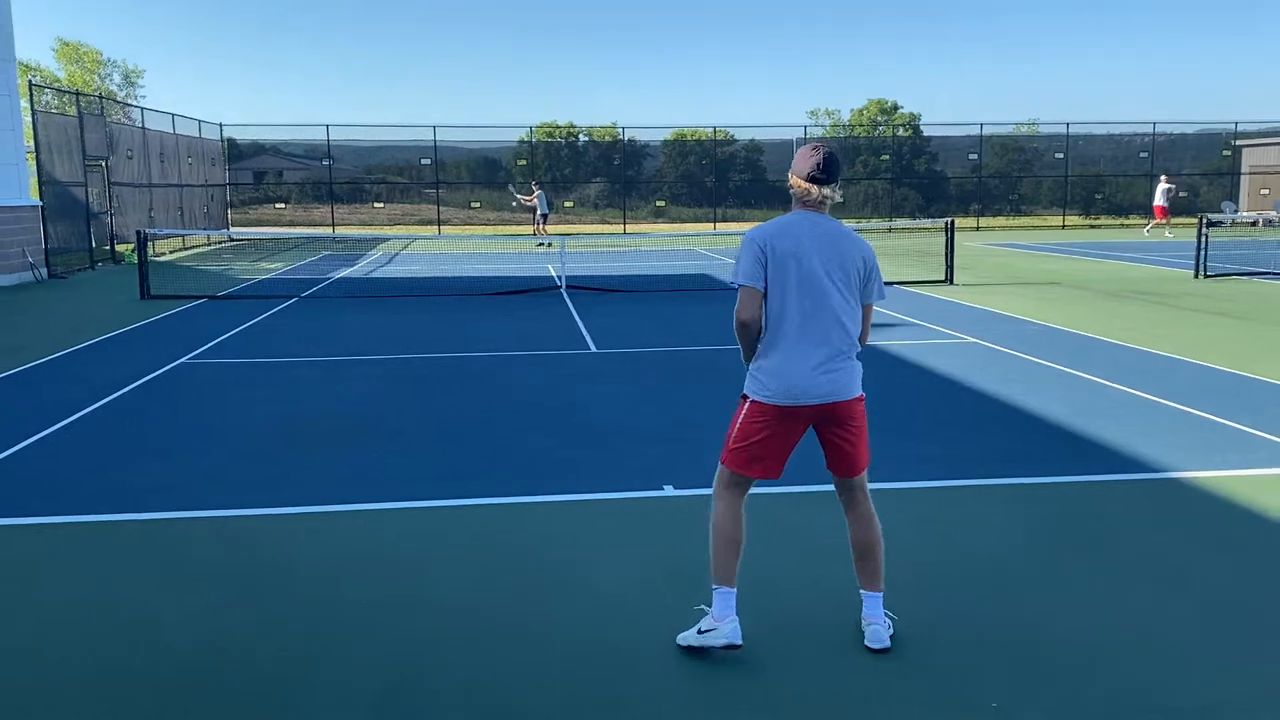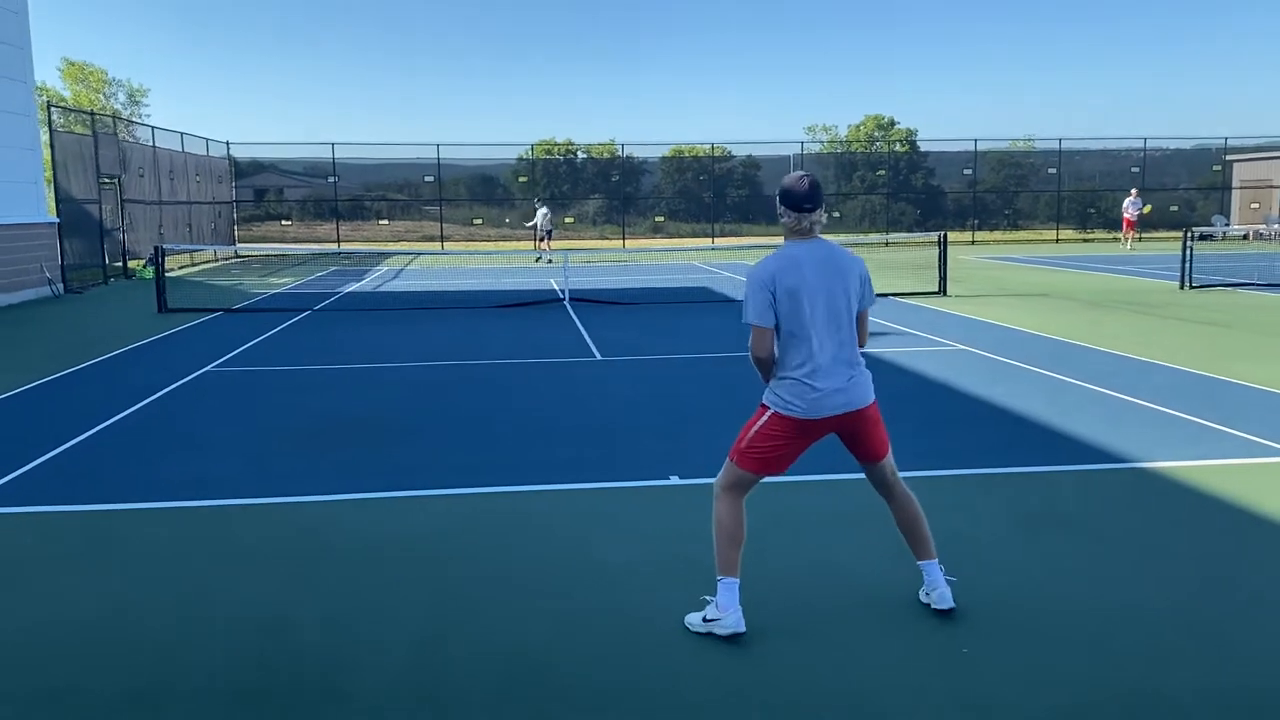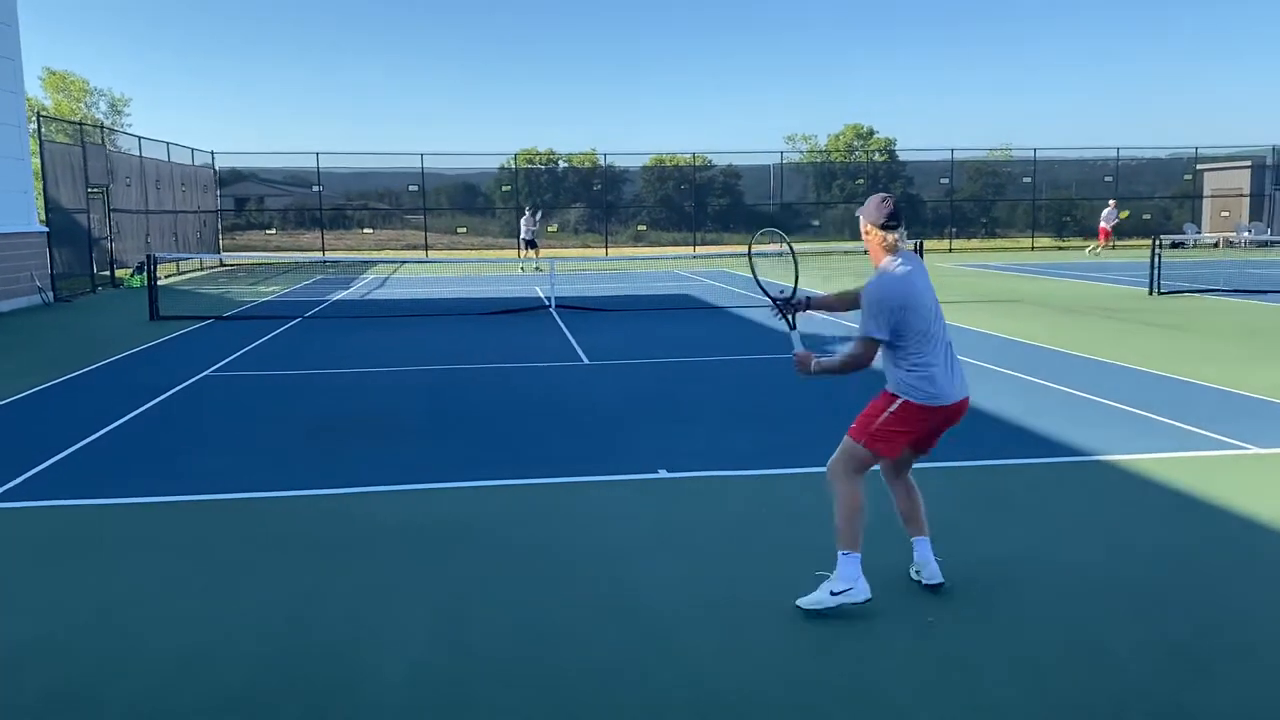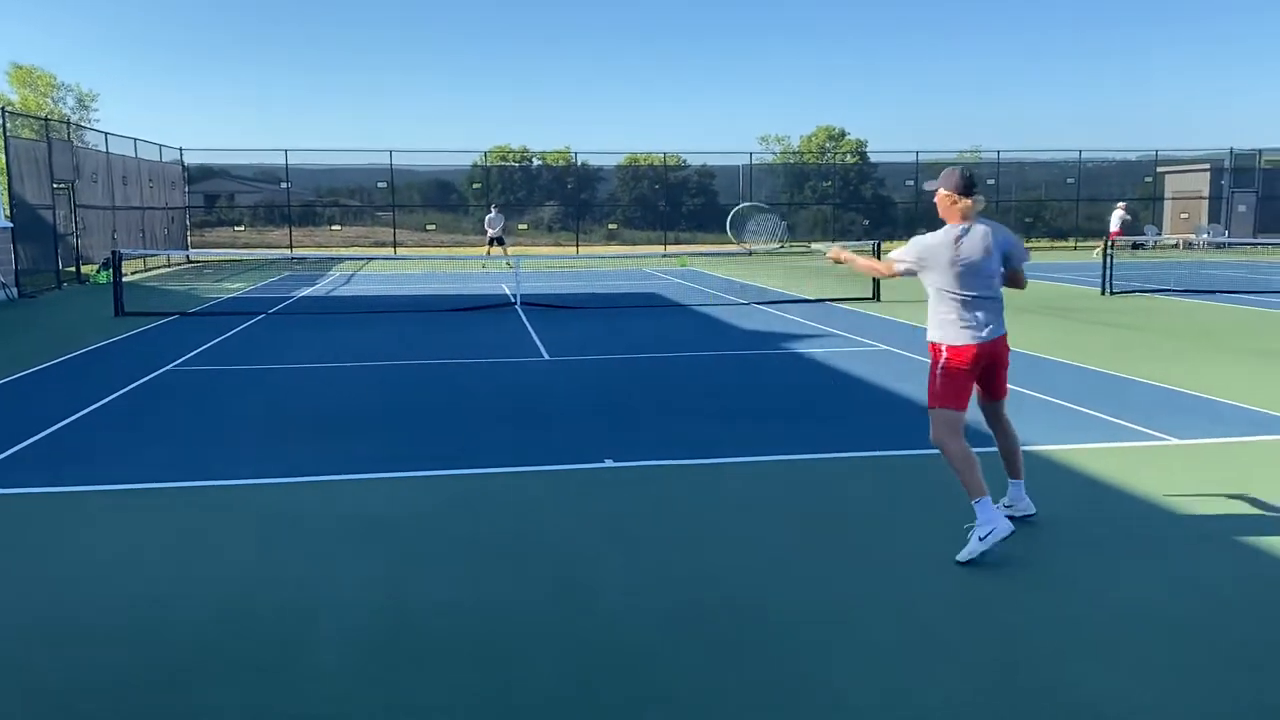
dt=0.7s
person 1, frame 1
left shoulder: (763, 238)
right shoulder: (859, 248)
left elbow: (747, 316)
right elbow: (863, 334)
left wrist: (752, 355)
left hip: (775, 389)
right hip: (842, 388)
left knee: (728, 491)
right knee: (857, 497)
left ankle: (723, 618)
right ankle: (877, 620)
person 1, frame 2
left shoulder: (766, 272)
right shoulder: (853, 263)
left elbow: (761, 351)
right elbow: (861, 337)
left hip: (794, 403)
right hip: (856, 397)
left knee: (728, 489)
right knee: (890, 483)
left ankle: (727, 607)
right ankle: (936, 584)
person 1, frame 3
left shoulder: (884, 284)
right shoulder: (908, 264)
left elbow: (861, 358)
right elbow: (855, 299)
left wrist: (814, 366)
right wrist: (806, 302)
left hip: (918, 398)
right hip: (952, 393)
left knee: (842, 470)
right knee: (894, 466)
left ankle: (848, 577)
right ankle: (926, 563)
person 1, frame 4
left shoulder: (931, 245)
right shoulder: (996, 233)
left elbow: (883, 269)
right elbow: (1019, 282)
left wrist: (844, 256)
left hip: (956, 350)
right hip: (996, 342)
left knee: (946, 436)
right knee: (997, 418)
left ankle: (989, 520)
right ankle: (1018, 498)
